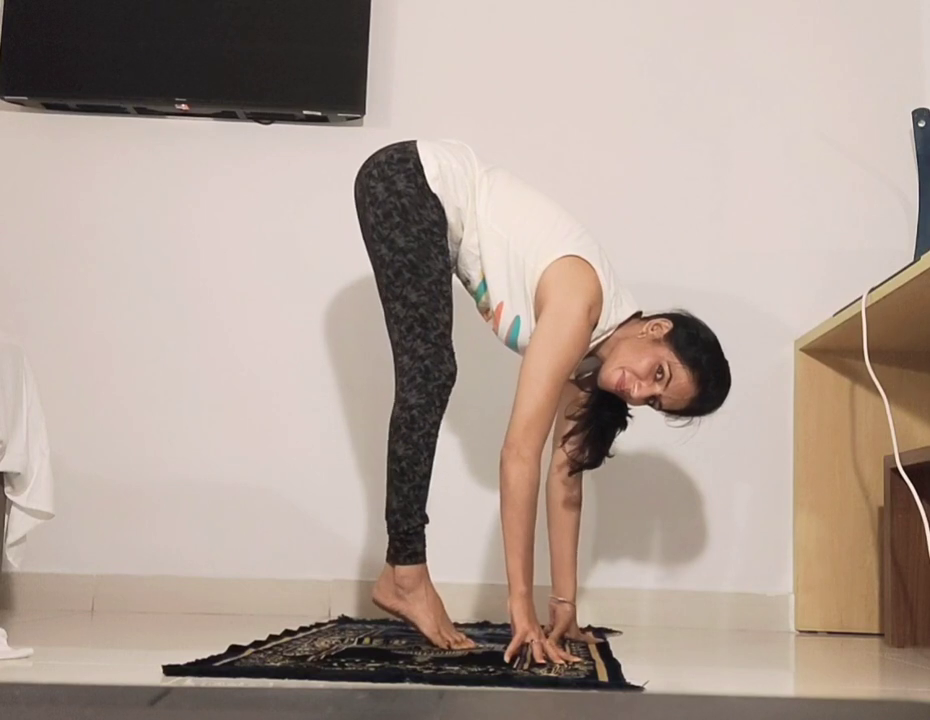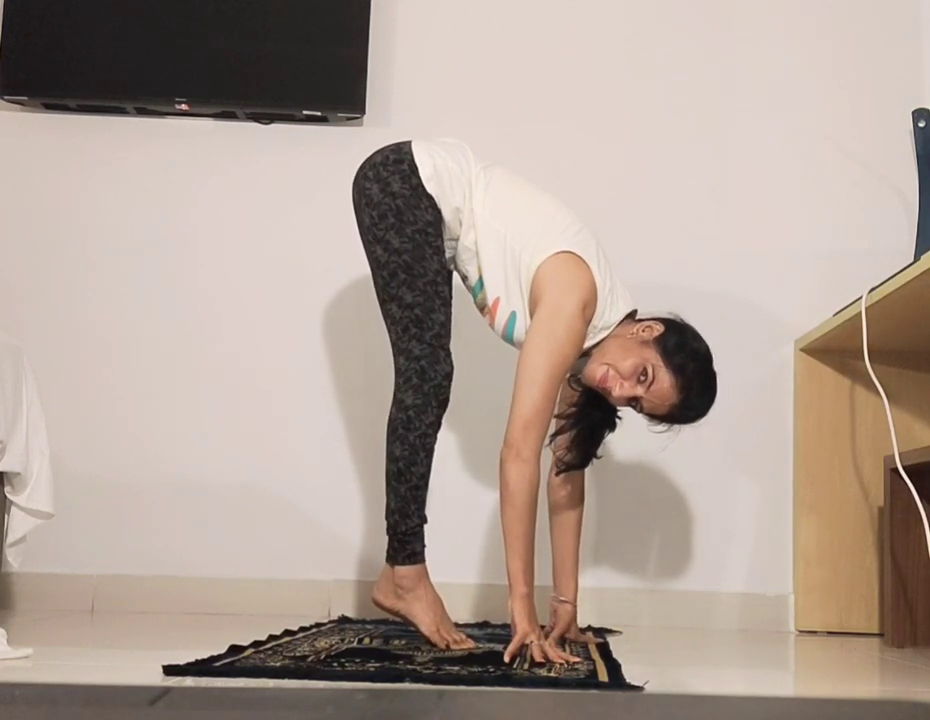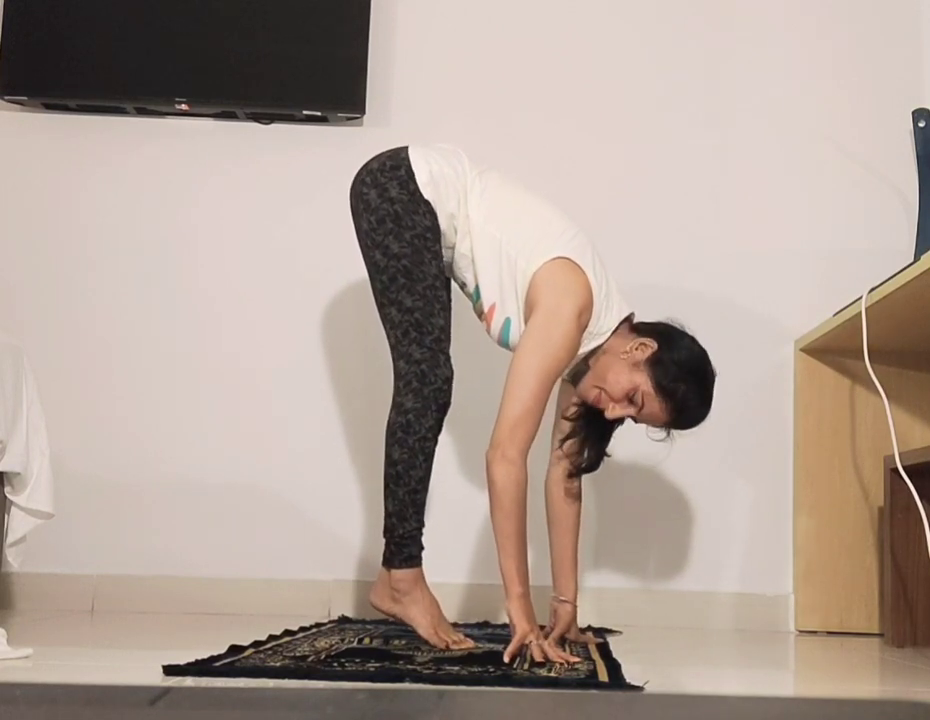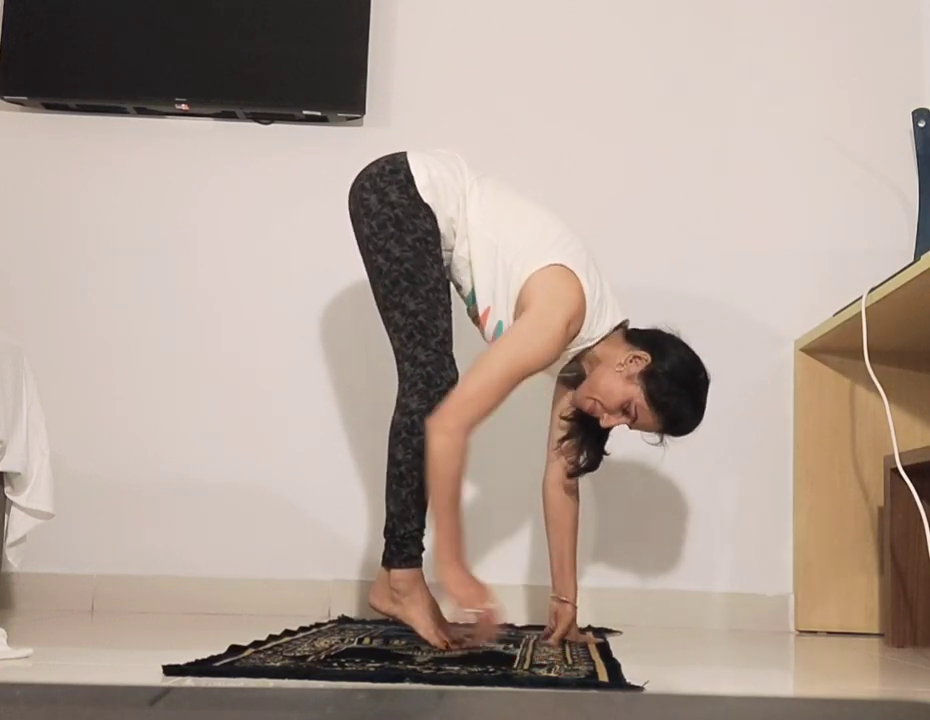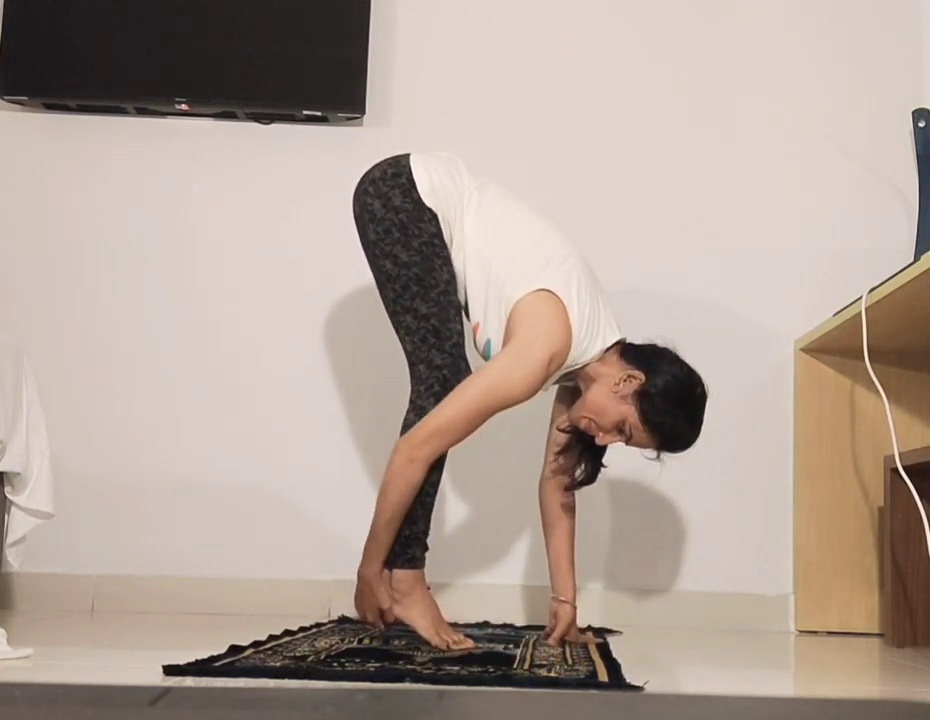
dt=1s
person 1, frame 1
left shoulder: (590, 347)
right shoulder: (581, 302)
left elbow: (565, 470)
right elbow: (520, 453)
left wrist: (563, 601)
right wrist: (521, 602)
left hip: (431, 196)
right hip: (407, 182)
left knee: (431, 381)
right knee: (428, 377)
left ankle: (402, 569)
right ankle: (405, 574)
person 1, frame 2
left shoulder: (588, 336)
right shoulder: (575, 300)
left elbow: (567, 467)
right elbow: (519, 453)
left wrist: (566, 601)
right wrist: (522, 604)
left hip: (431, 200)
right hip: (404, 182)
left knee: (430, 381)
right knee: (427, 377)
left ankle: (402, 572)
right ankle: (405, 574)
person 1, frame 3
left shoulder: (590, 339)
right shoulder: (571, 309)
left elbow: (565, 471)
right elbow: (505, 455)
left wrist: (565, 601)
right wrist: (519, 605)
left hip: (428, 204)
right hip: (400, 187)
left knee: (428, 387)
right knee: (427, 383)
left ankle: (399, 573)
right ankle: (400, 577)
person 1, frame 4
left shoulder: (584, 347)
right shoulder: (563, 316)
left elbow: (562, 472)
right elbow: (448, 424)
left wrist: (565, 598)
right wrist: (453, 566)
left hip: (425, 207)
right hip: (399, 193)
left knee: (432, 385)
right knee: (431, 384)
left ankle: (401, 576)
right ankle: (400, 578)
person 1, frame 5
left shoulder: (587, 355)
right shoulder: (550, 345)
left elbow: (557, 480)
right elbow: (414, 449)
left wrist: (564, 598)
right wrist: (370, 571)
left hip: (431, 203)
right hip: (401, 193)
left knee: (443, 384)
right knee: (442, 380)
left ankle: (401, 576)
right ankle: (403, 580)
